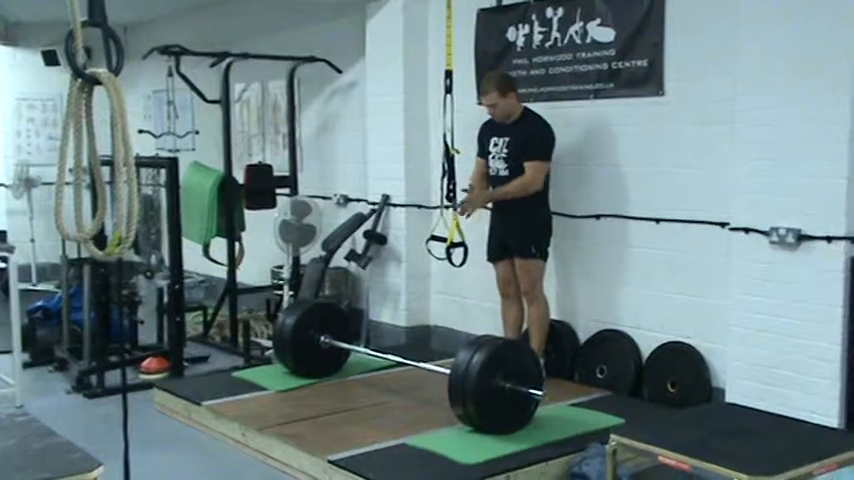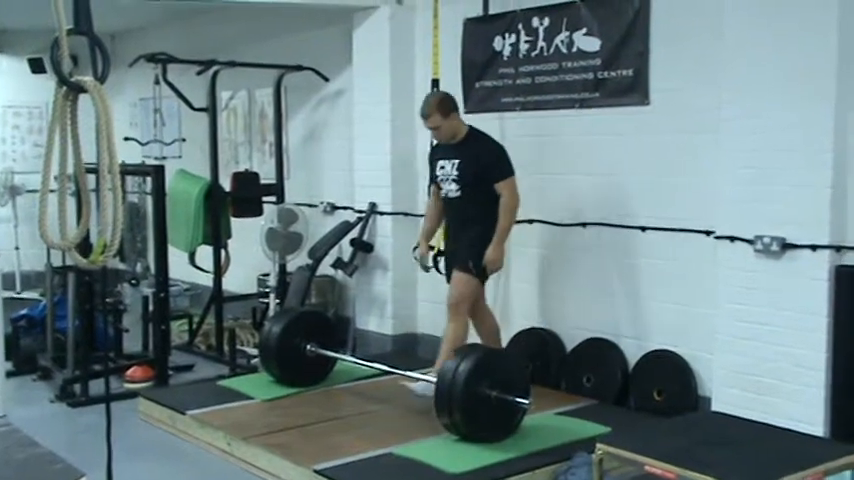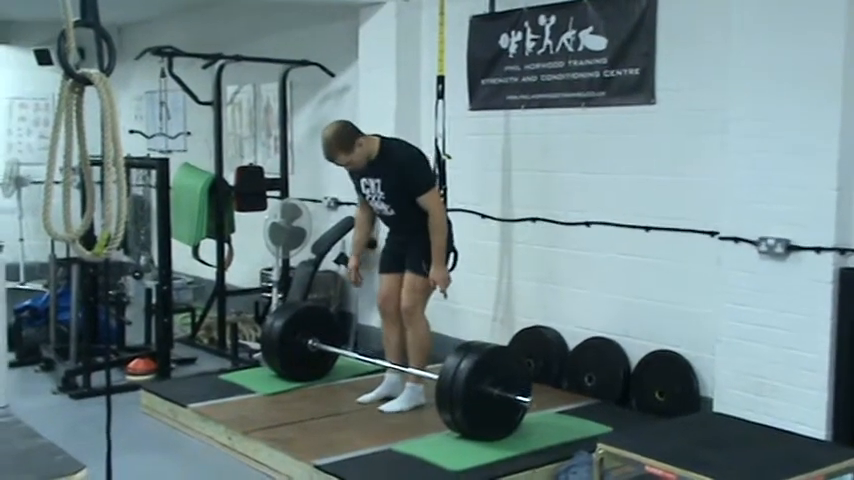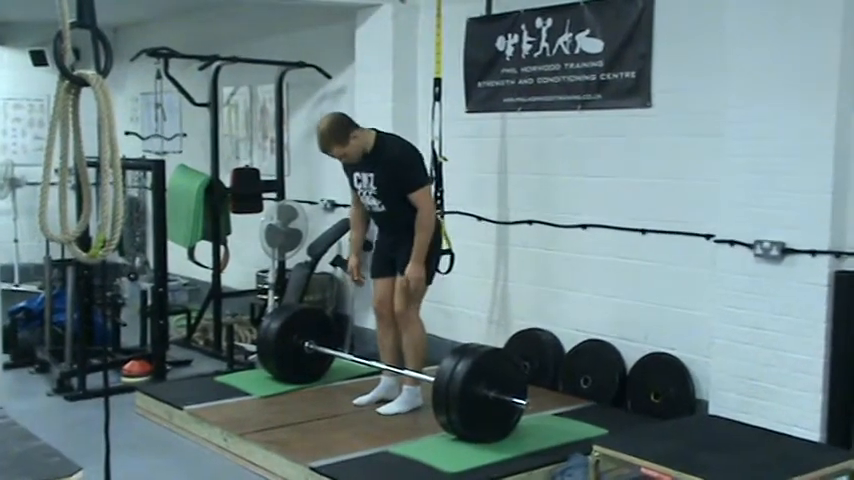
dt=1s
person 1, frame 1
left shoulder: (536, 129)
right shoulder: (488, 129)
left elbow: (533, 181)
right elbow: (480, 171)
left wrist: (487, 196)
right wrist: (475, 193)
left hip: (530, 222)
right hip: (499, 220)
left knee: (530, 291)
right knee: (507, 291)
person 1, frame 2
left shoulder: (486, 150)
right shoulder: (437, 152)
left elbow: (510, 196)
left wrist: (497, 244)
right wrist: (424, 241)
left hip: (479, 238)
right hip: (455, 237)
left knee: (457, 303)
right knee: (476, 307)
person 1, frame 3
left shoulder: (405, 159)
right shoulder: (358, 165)
left elbow: (436, 211)
right elbow: (365, 209)
left wrist: (438, 264)
right wrist: (356, 255)
left hip: (427, 238)
right hip: (398, 236)
left knee: (410, 308)
right knee: (387, 305)
left ankle: (415, 389)
right ankle: (393, 380)
person 1, frame 4
left shoulder: (400, 155)
right shoulder: (351, 160)
left elbow: (426, 209)
right elbow: (359, 206)
left wrist: (417, 261)
right wrist: (354, 252)
left hip: (419, 239)
right hip: (387, 238)
left knee: (404, 310)
right knee: (383, 310)
left ankle: (412, 390)
right ankle: (389, 383)
